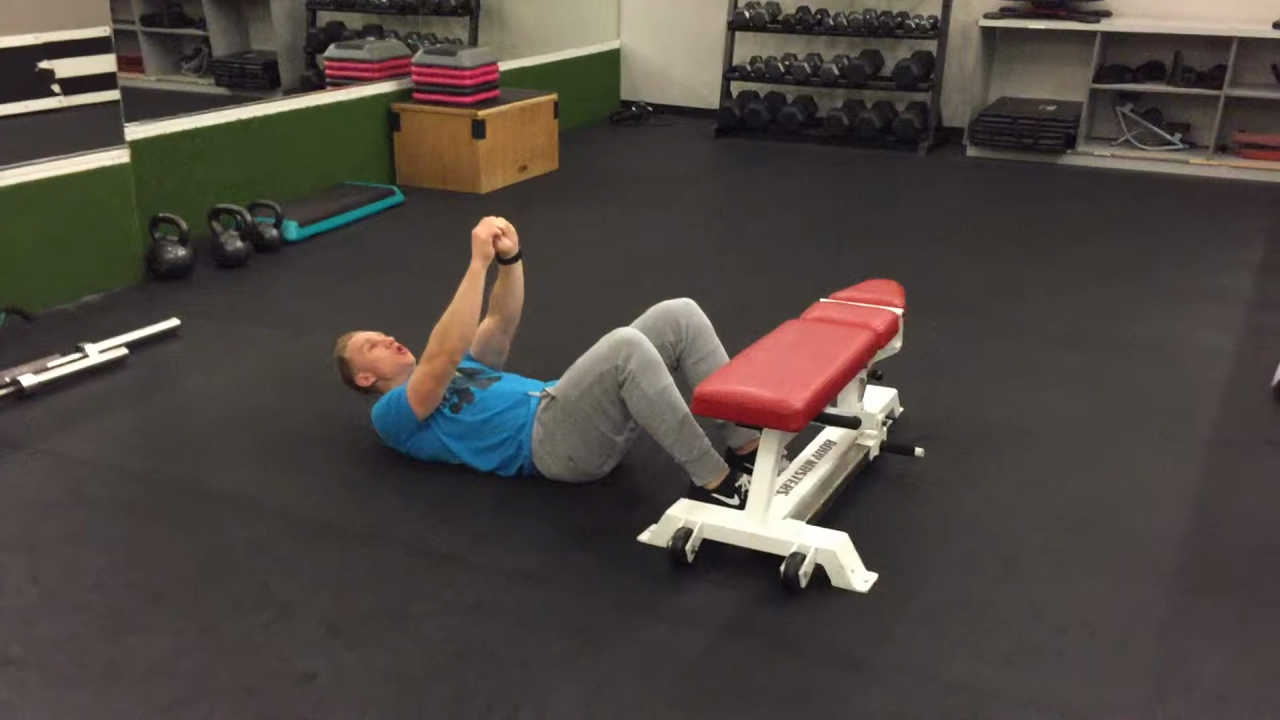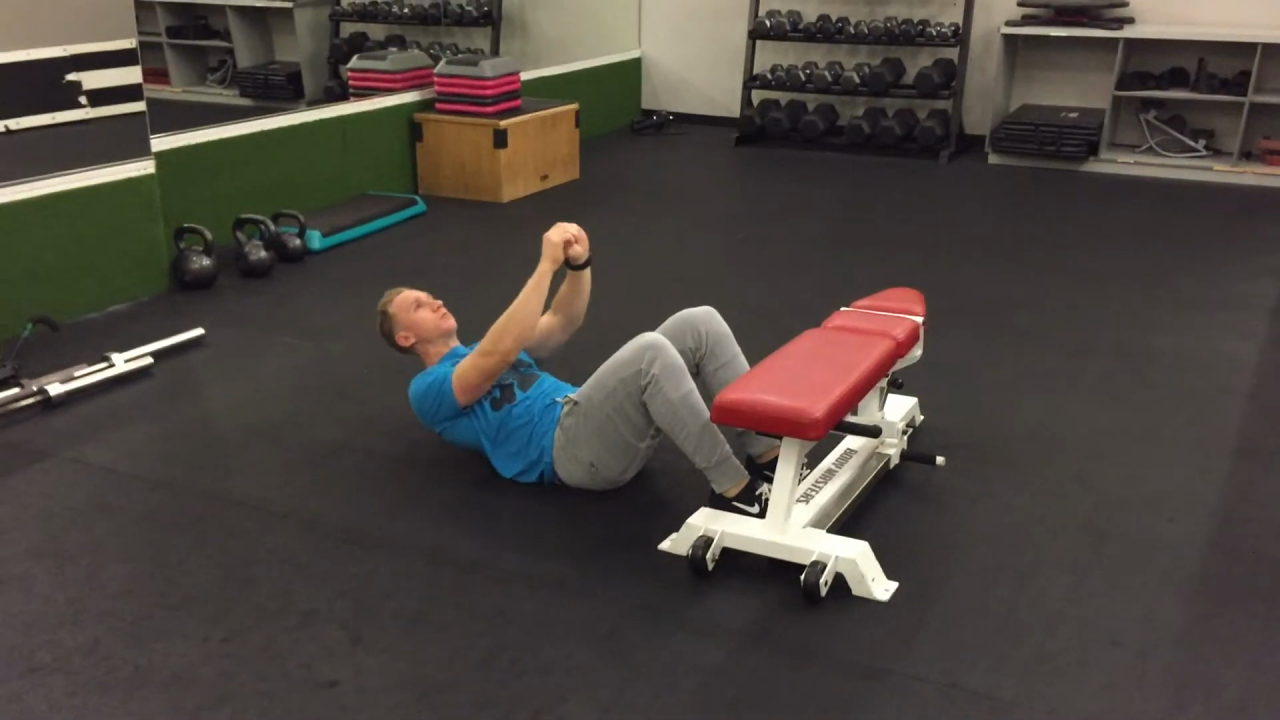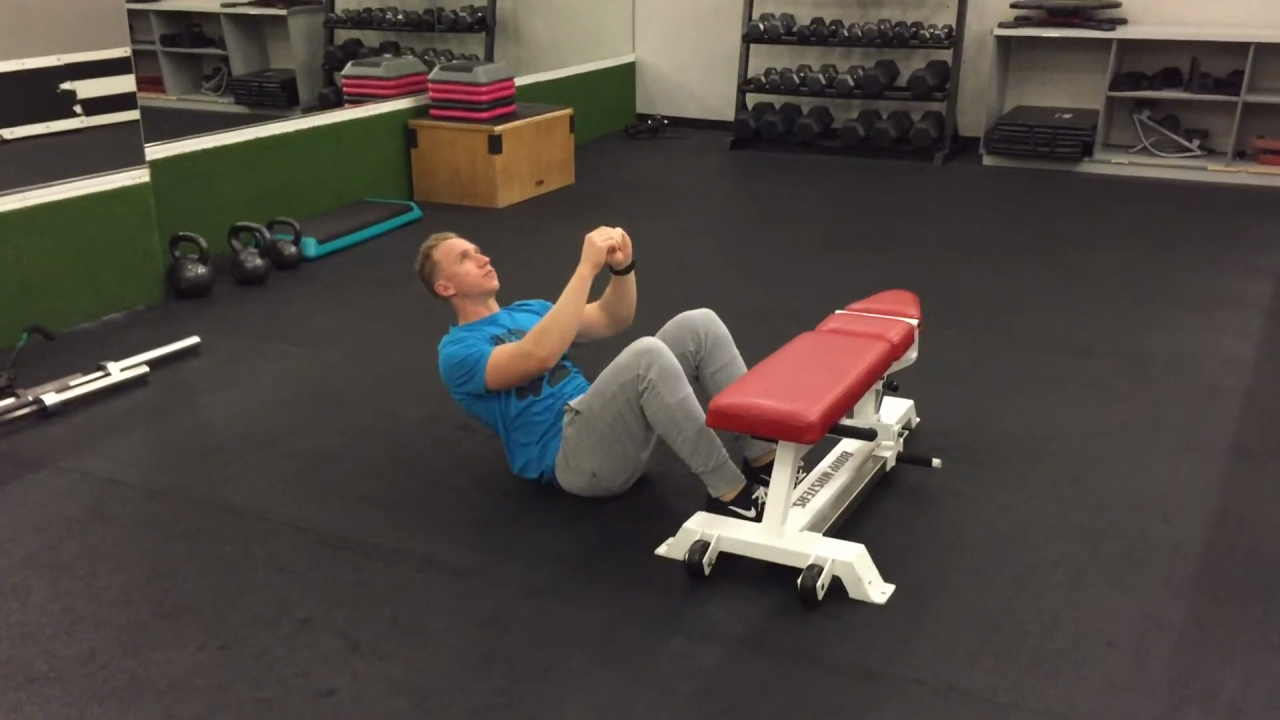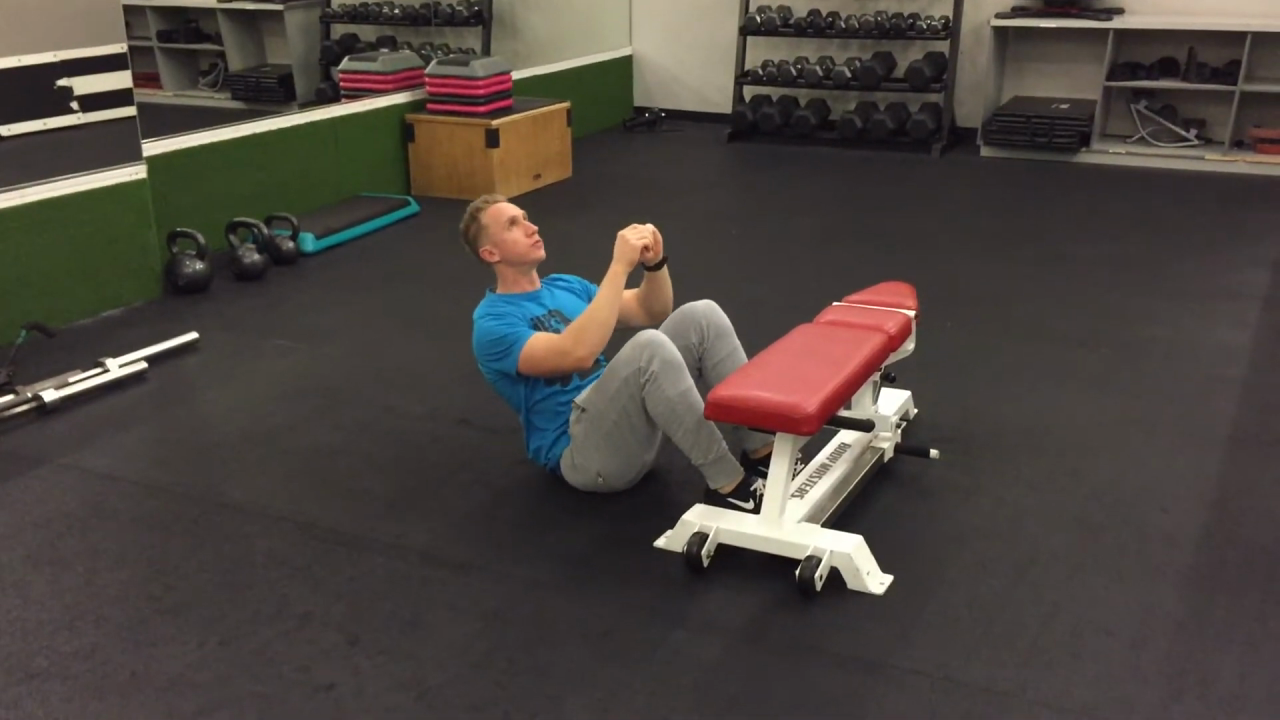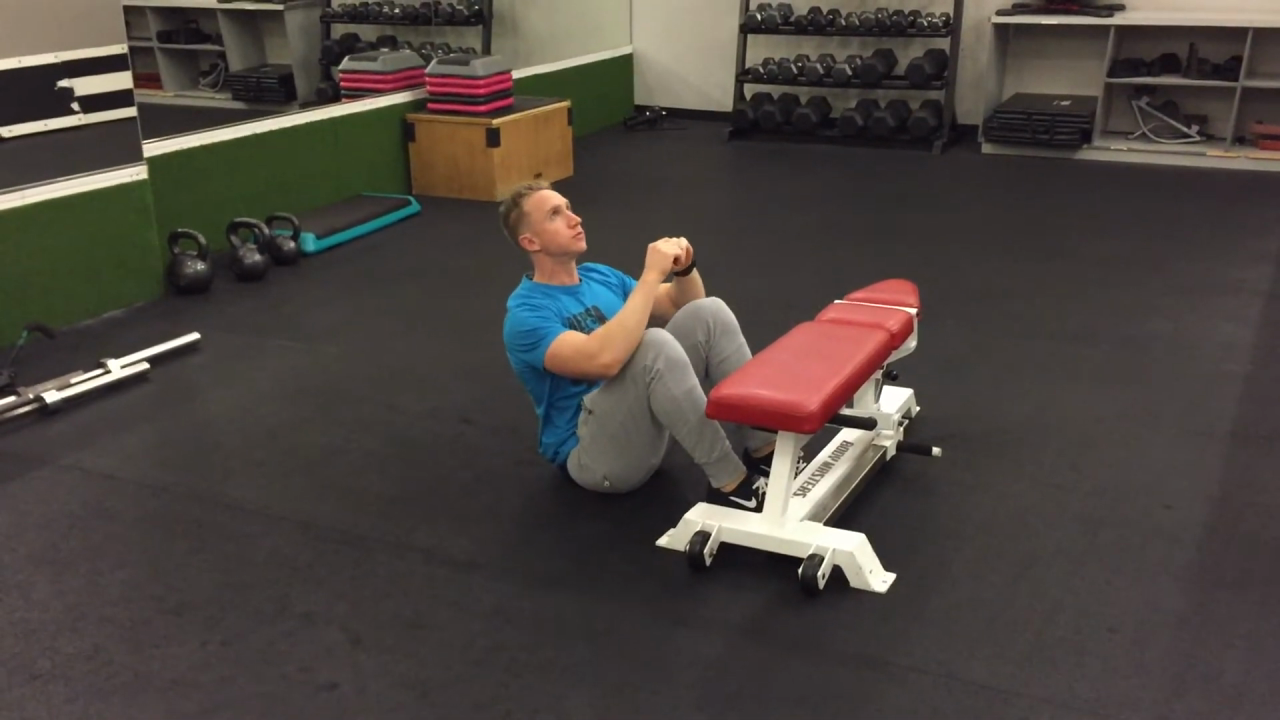
dt=1s
person 1, frame 1
left shoulder: (459, 373)
right shoulder: (394, 416)
left elbow: (501, 325)
right elbow: (442, 356)
left wrist: (509, 258)
right wrist: (478, 262)
left hip: (570, 414)
right hip: (549, 443)
left knee: (679, 316)
right knee: (627, 346)
left ankle: (747, 448)
right ankle: (713, 482)
person 1, frame 2
left shoulder: (480, 353)
right shoulder: (429, 392)
left elbow: (562, 324)
right elbow: (499, 353)
left wrist: (578, 263)
right wrist: (546, 265)
left hip: (594, 422)
right hip: (571, 450)
left knee: (699, 323)
right knee: (652, 350)
left ankle: (765, 456)
right ankle: (734, 490)
person 1, frame 3
left shoulder: (528, 311)
right shoulder: (458, 352)
left elbow: (614, 319)
right elbow: (539, 356)
left wrist: (621, 266)
right wrist: (586, 268)
left hip: (604, 423)
right hip: (572, 456)
left knee: (698, 326)
right knee: (647, 354)
left ankle: (763, 462)
right ankle: (730, 494)
person 1, frame 4
left shoulder: (565, 286)
right shoulder: (493, 324)
left elbow: (654, 312)
right elbow: (577, 354)
left wrist: (654, 262)
right wrist: (620, 266)
left hip: (624, 416)
right hip: (582, 451)
left knee: (701, 316)
right knee: (649, 347)
left ankle: (761, 454)
right ankle: (728, 486)
person 1, frame 5
left shoulder: (599, 276)
right shoulder: (526, 314)
left elbow: (683, 306)
right elbow: (603, 360)
left wrist: (683, 268)
right wrist: (651, 275)
left hip: (640, 419)
right hip: (592, 452)
left knee: (708, 313)
right knee: (655, 344)
left ankle: (764, 451)
right ankle: (731, 484)
